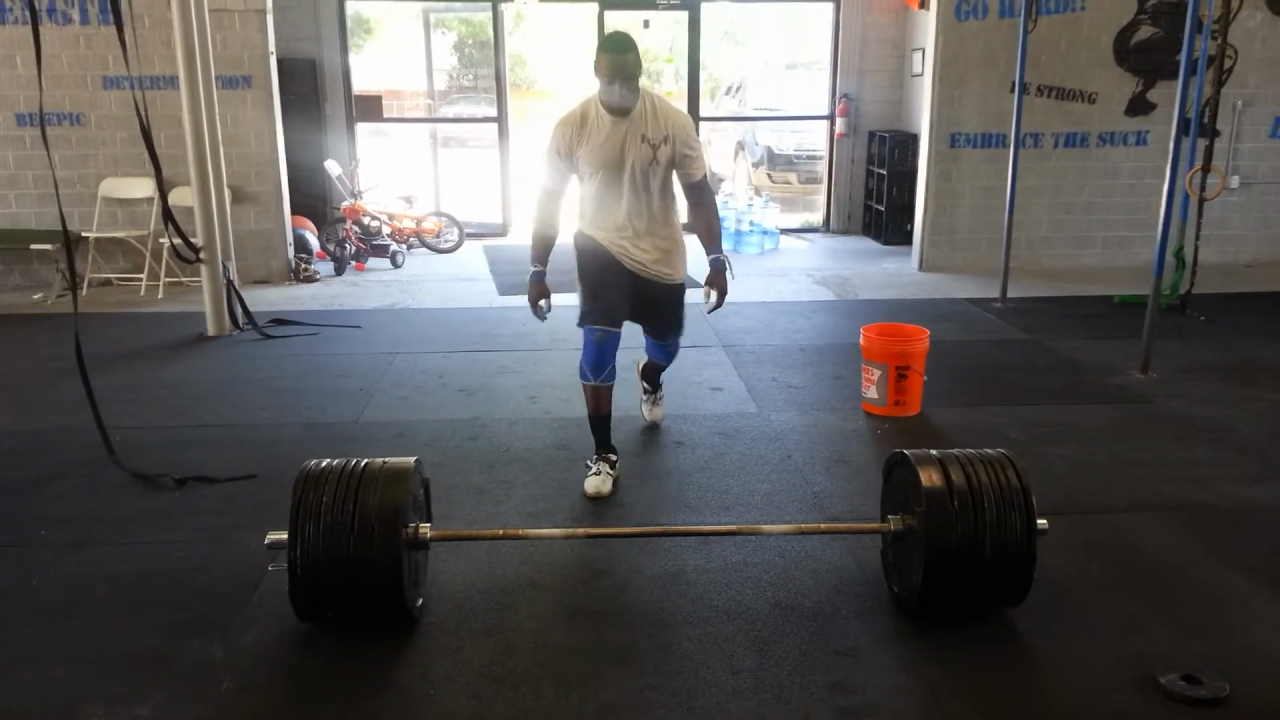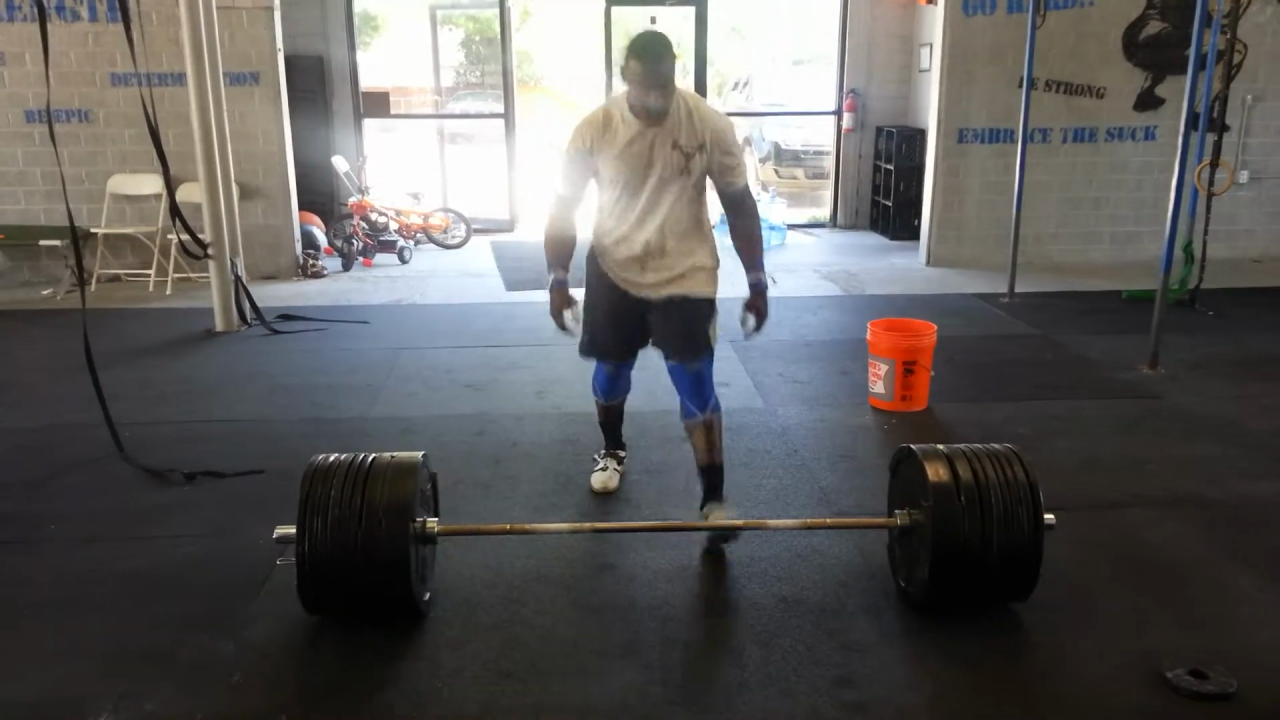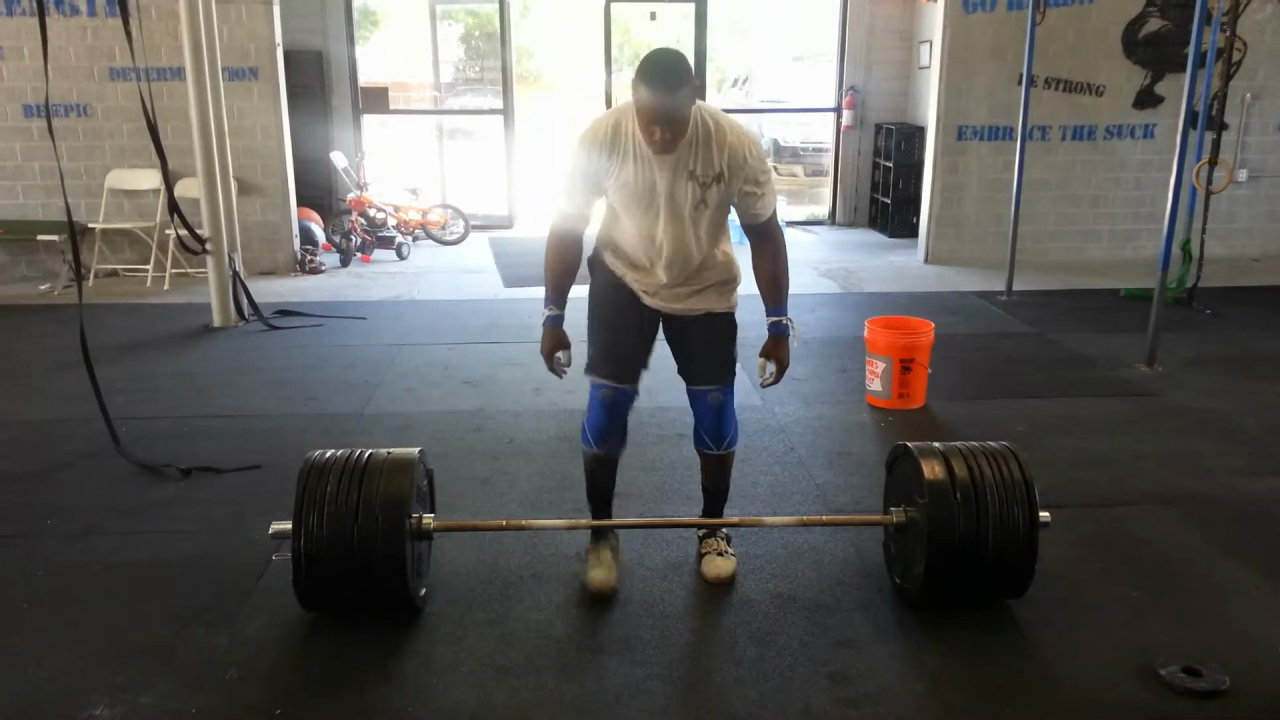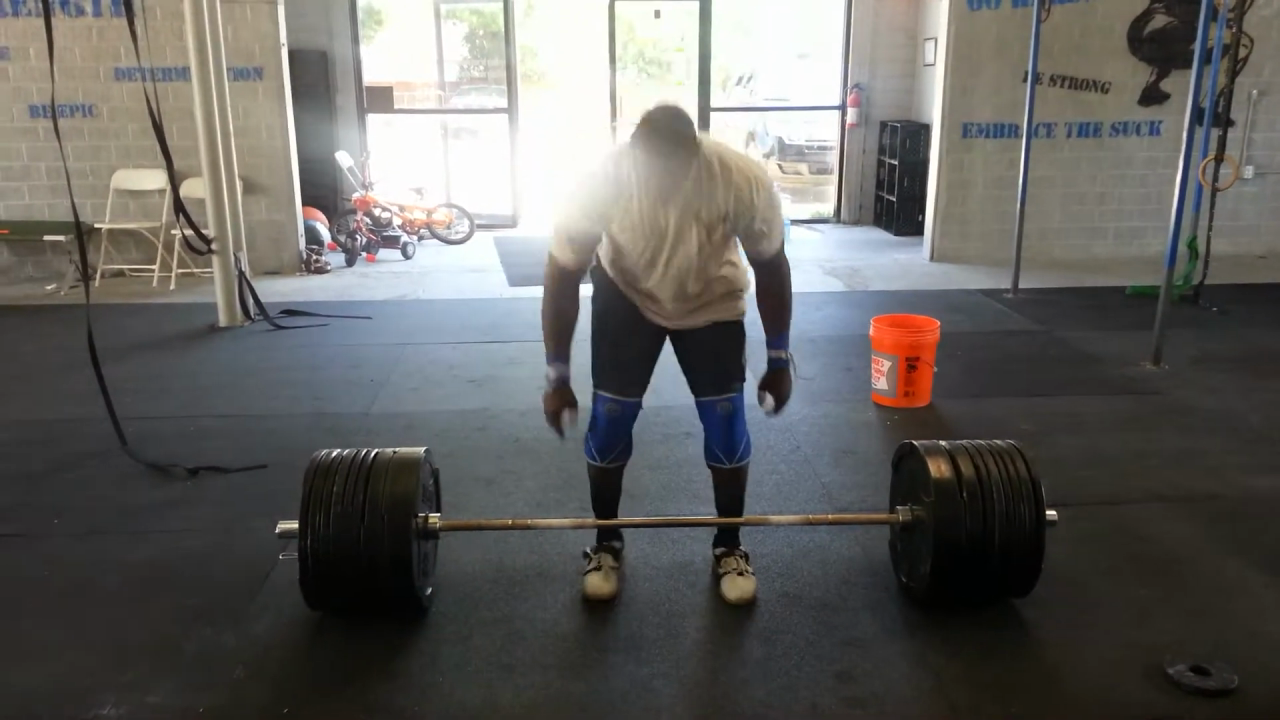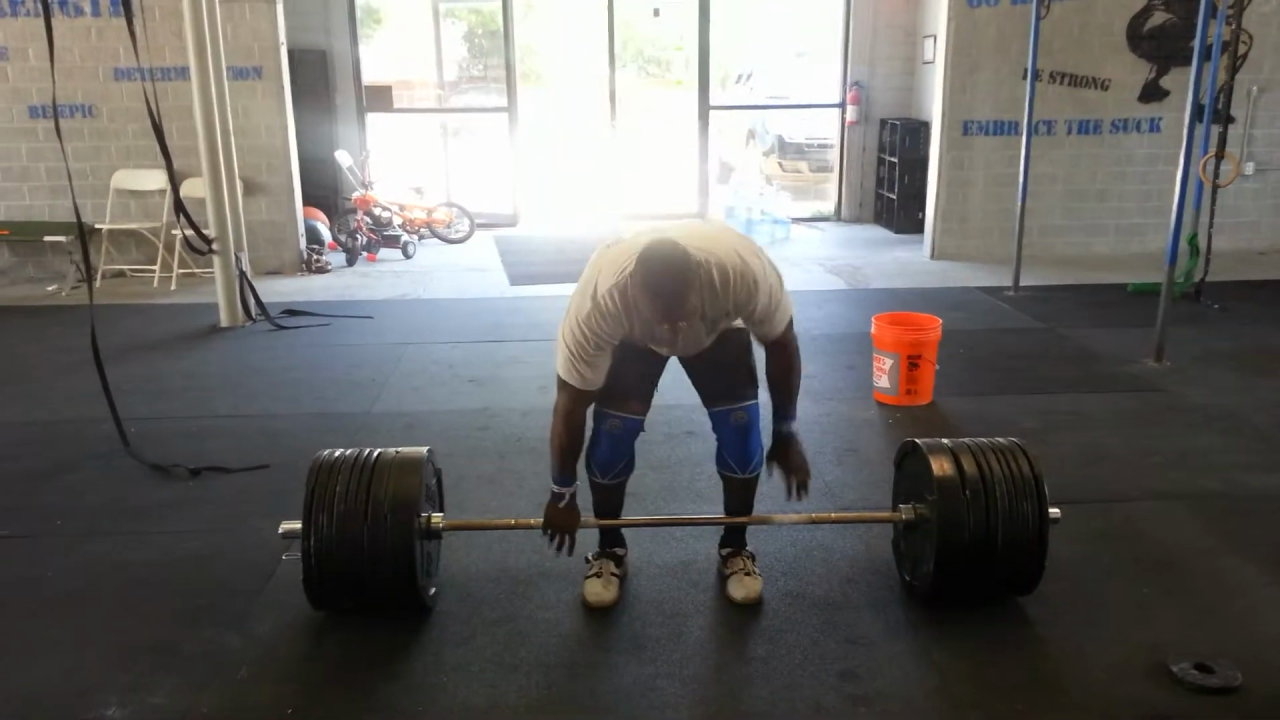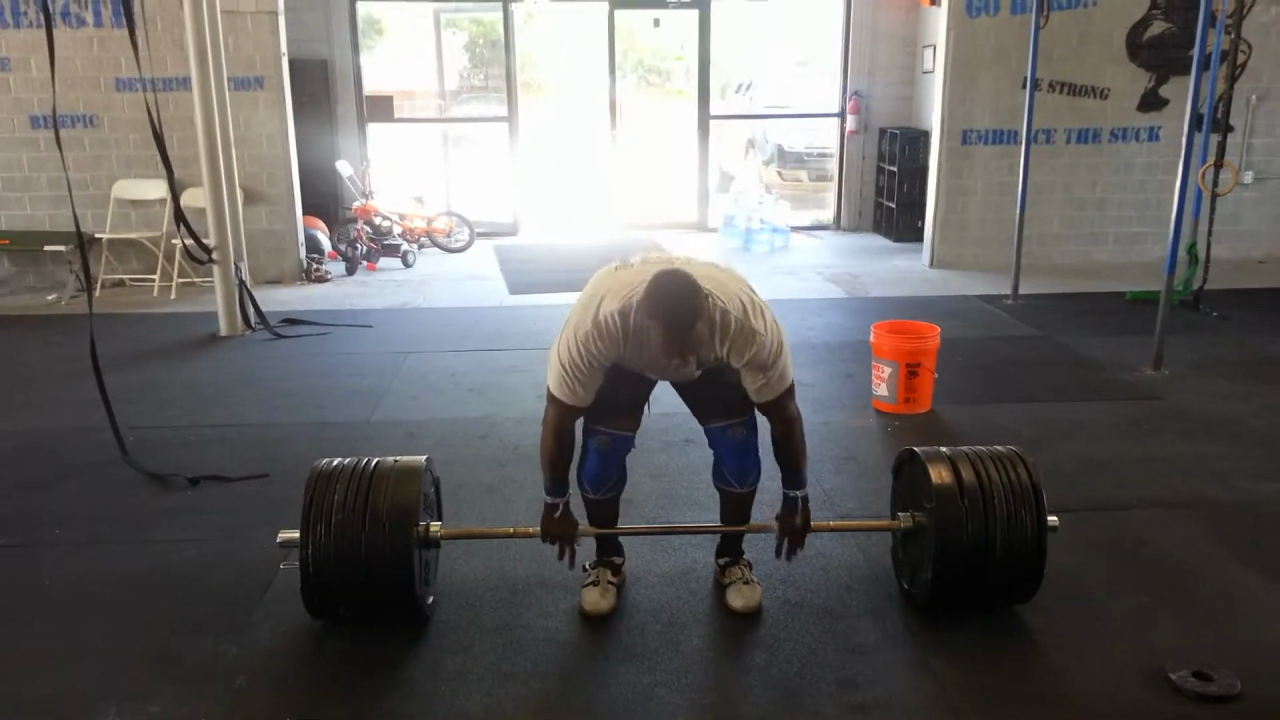
dt=0.4s
person 1, frame 1
left shoulder: (672, 121)
right shoulder: (573, 125)
left elbow: (699, 191)
right elbow: (550, 197)
left wrist: (716, 259)
right wrist: (537, 269)
left hip: (661, 249)
right hip: (600, 244)
left knee: (665, 343)
right knee: (600, 341)
left ankle: (649, 383)
right ankle: (604, 454)
person 1, frame 2
left shoulder: (710, 125)
right shoulder: (595, 128)
left elbow: (739, 203)
right elbow: (566, 203)
left wrist: (756, 280)
right wrist: (558, 279)
left hip: (686, 270)
right hip: (614, 267)
left knee: (694, 378)
right knee: (611, 370)
left ankle: (714, 503)
right ankle: (612, 450)
person 1, frame 3
left shoulder: (734, 144)
right shoulder: (602, 137)
left elbow: (764, 233)
right elbow: (568, 225)
left wrist: (778, 325)
right wrist: (553, 316)
left hip: (705, 288)
right hip: (622, 277)
left knee: (714, 409)
right knee: (608, 402)
left ankle: (712, 527)
right ankle: (601, 537)
person 1, frame 4
left shoulder: (743, 179)
right shoulder: (603, 180)
left elbow: (770, 267)
right elbow: (563, 277)
left wrist: (779, 358)
right wrist: (557, 374)
left hip: (712, 302)
right hip: (626, 298)
left knee: (725, 422)
right knee: (610, 419)
left ankle: (729, 547)
right ankle: (606, 545)
person 1, frame 5
left shoulder: (743, 269)
right shoulder: (599, 297)
left elbow: (780, 342)
right elbow: (572, 401)
left wrist: (786, 432)
right wrist: (562, 493)
left hip: (718, 330)
right hip: (632, 338)
left knee: (741, 429)
right knee: (613, 431)
left ankle: (735, 549)
right ankle: (609, 551)
person 1, frame 6
left shoulder: (746, 320)
right shoulder: (596, 322)
left elbow: (783, 412)
right elbow: (559, 416)
left wrist: (795, 498)
right wrist: (555, 503)
left hip: (714, 358)
right hip: (623, 360)
left knee: (738, 447)
right knee: (601, 451)
left ankle: (731, 558)
right ankle: (607, 559)
